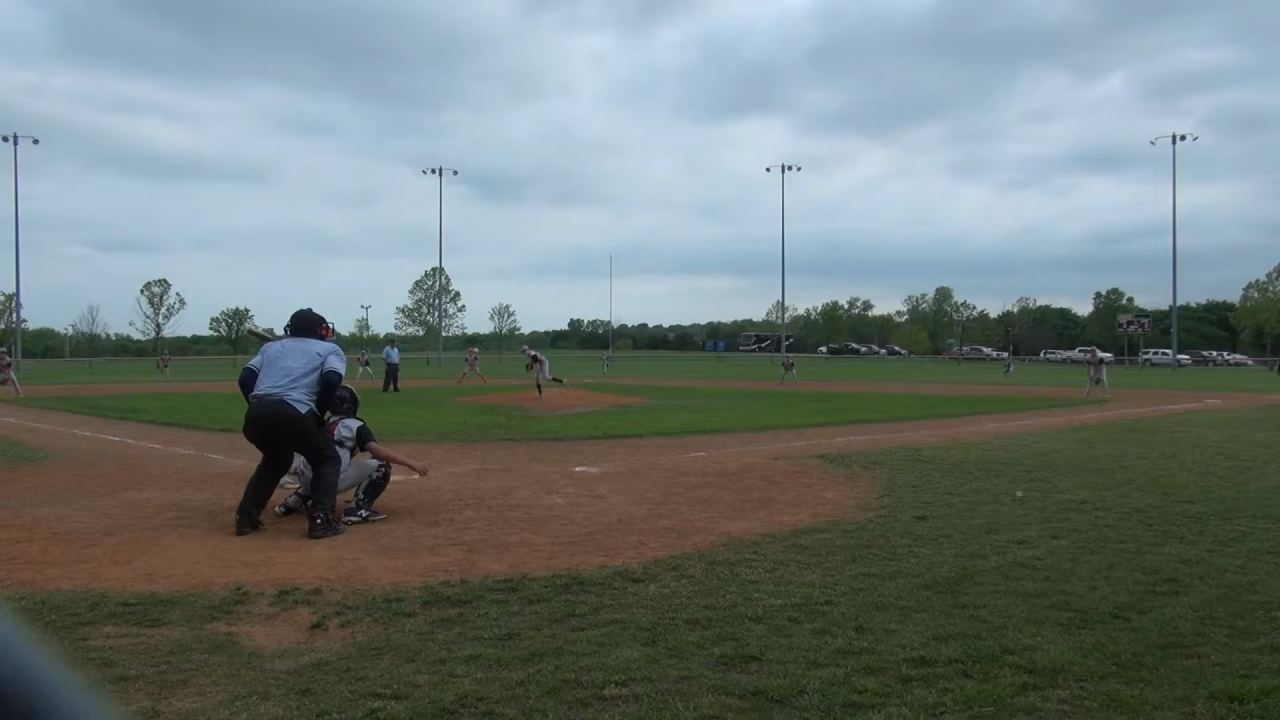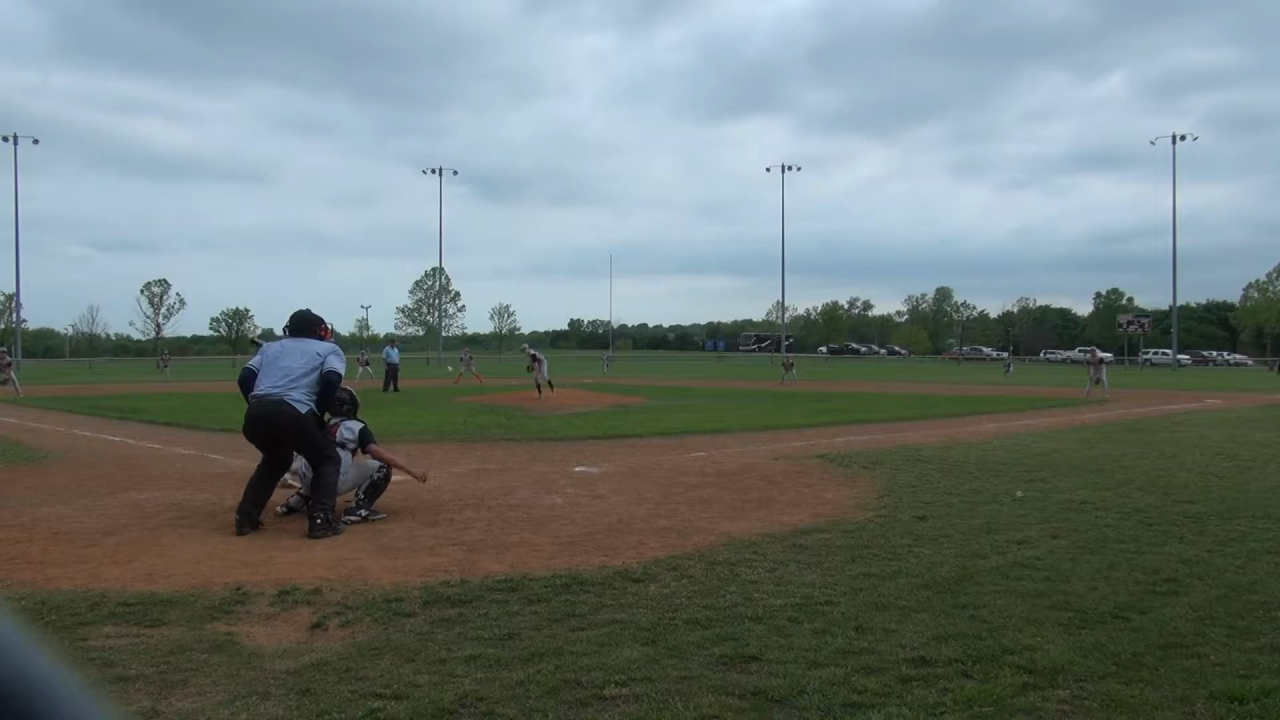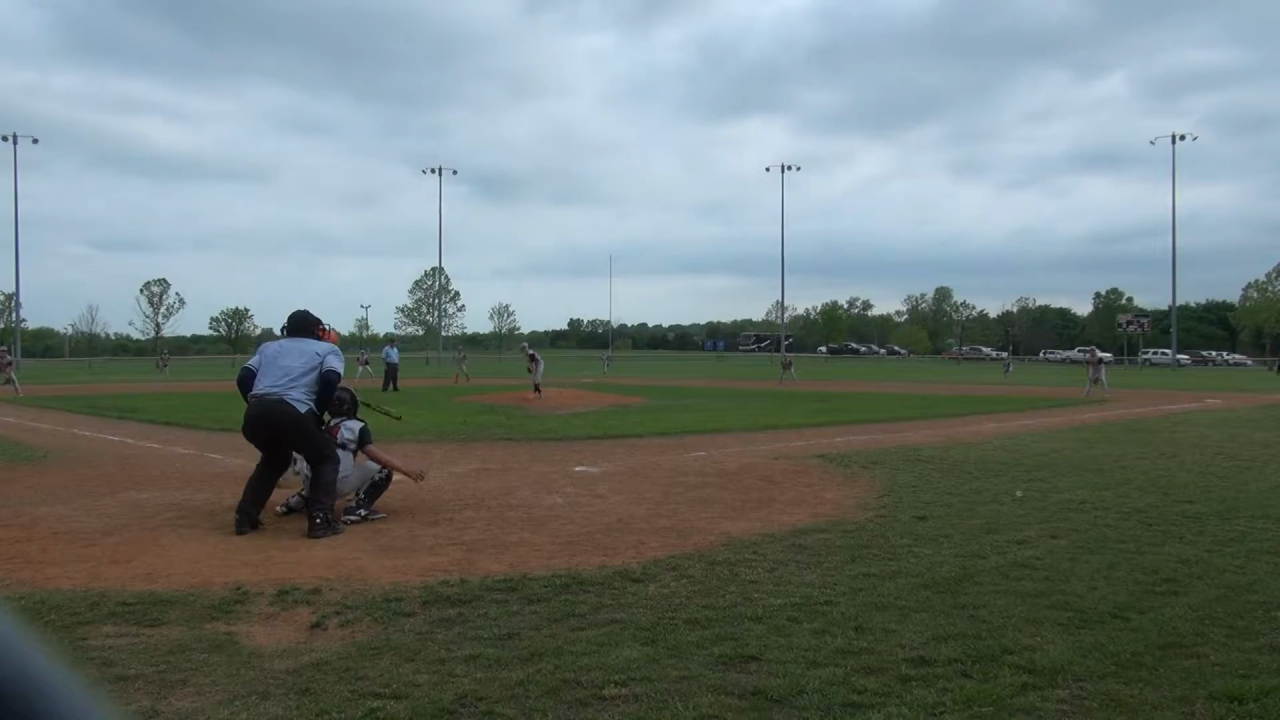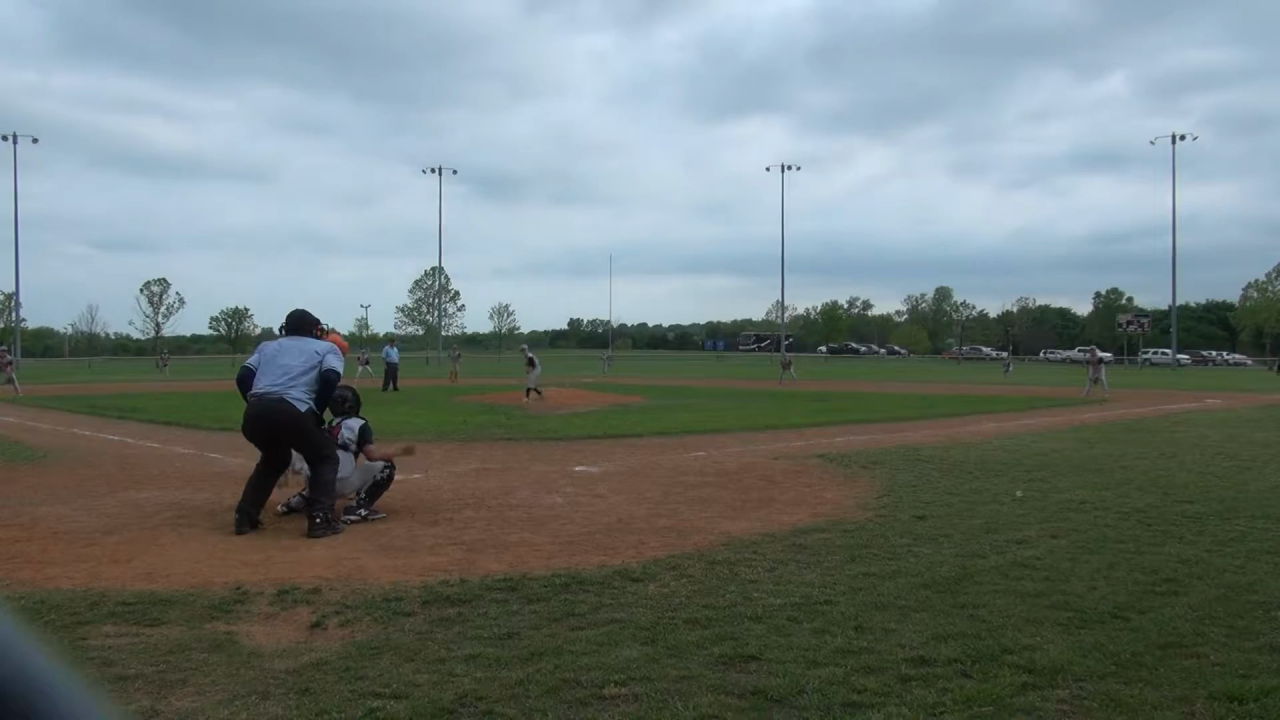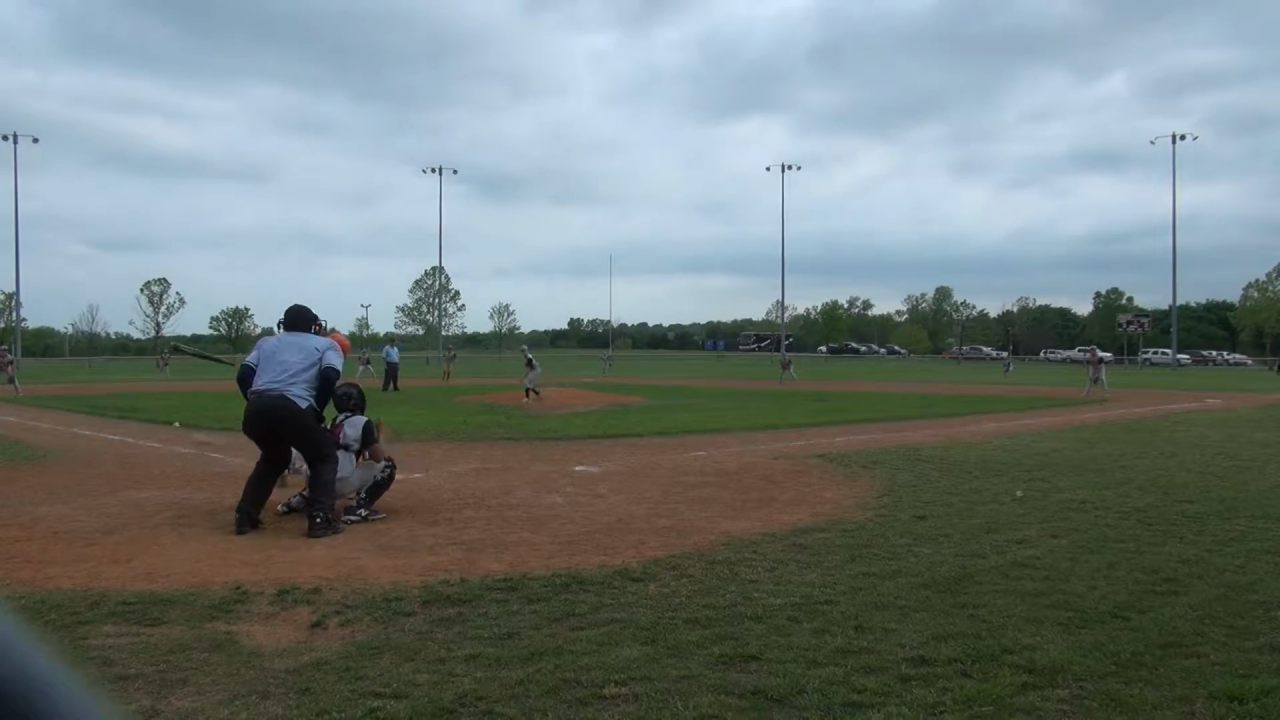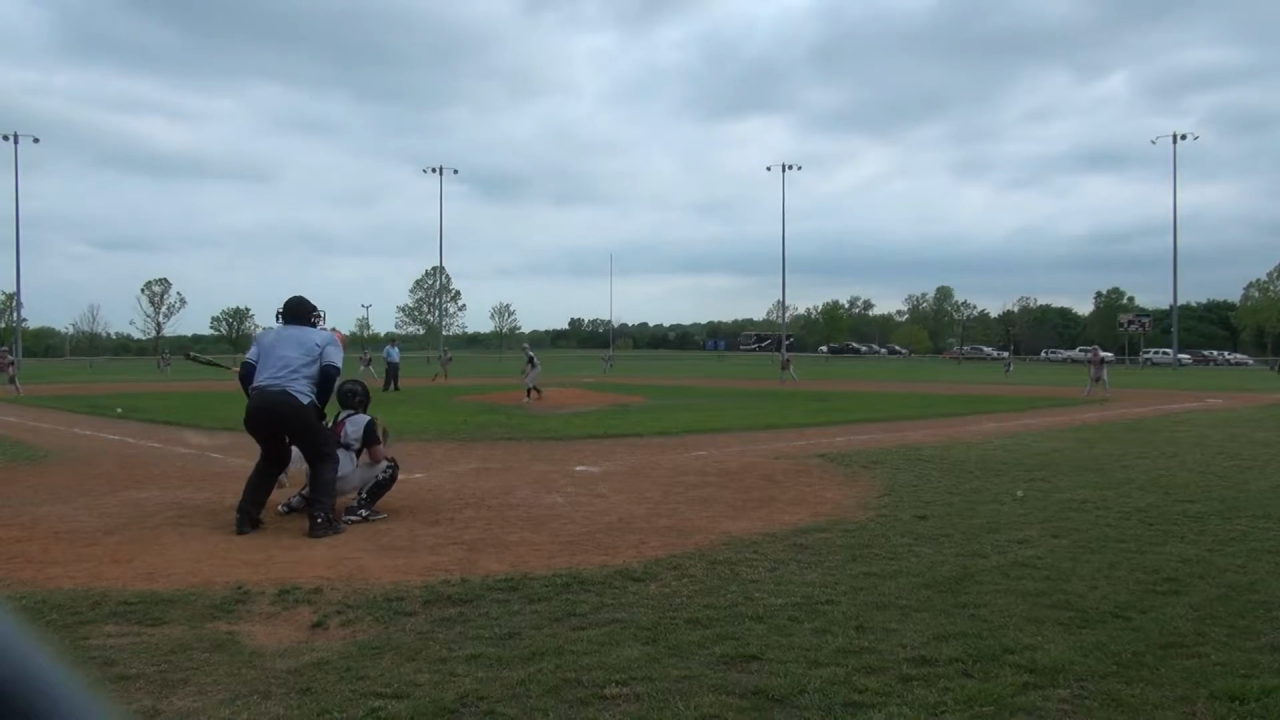
dt=0.1s
person 1, frame 1
left shoulder: (271, 347)
right shoulder: (330, 349)
left elbow: (245, 379)
right elbow: (332, 380)
right wrist: (317, 415)
left hip: (256, 414)
right hip: (293, 413)
left knee: (274, 461)
right knee: (327, 460)
left ankle: (245, 518)
right ankle: (321, 519)
person 1, frame 2
left shoulder: (270, 347)
right shoulder: (330, 349)
left elbow: (244, 379)
right elbow: (331, 380)
right wrist: (317, 415)
left hip: (256, 414)
right hip: (294, 413)
left knee: (274, 460)
right knee: (327, 459)
left ankle: (245, 518)
right ankle: (321, 519)
person 1, frame 3
left shoulder: (268, 347)
right shoulder: (329, 349)
left elbow: (244, 379)
right elbow: (330, 379)
right wrist: (317, 414)
left hip: (256, 414)
right hip: (293, 413)
left knee: (273, 460)
right knee: (326, 459)
left ankle: (245, 517)
right ankle: (320, 520)
person 1, frame 4
left shoulder: (267, 346)
right shoulder: (327, 348)
left elbow: (243, 378)
right elbow: (330, 379)
right wrist: (316, 413)
left hip: (255, 413)
right hip: (293, 412)
left knee: (273, 459)
right knee: (325, 458)
left ankle: (245, 517)
right ankle: (320, 520)
person 1, frame 5
left shoulder: (266, 342)
right shoulder: (327, 344)
left elbow: (244, 376)
right elbow: (329, 376)
right wrist: (317, 412)
left hip: (256, 409)
right hip: (294, 408)
left knee: (273, 458)
right knee: (324, 458)
left ankle: (245, 517)
right ankle: (320, 519)
person 1, frame 6
left shoulder: (265, 336)
right shoulder: (327, 338)
left elbow: (245, 372)
right elbow: (329, 373)
right wrist: (318, 408)
left hip: (258, 405)
right hip: (296, 404)
left knee: (273, 457)
right knee: (325, 457)
left ankle: (245, 516)
right ankle: (321, 519)
person 2, frame 1
right shoulder: (356, 425)
right elbow: (377, 450)
right wrist: (412, 464)
left hip: (306, 479)
right knee: (382, 466)
left ankle: (293, 502)
right ankle: (359, 508)
person 2, frame 2
left shoulder: (324, 426)
right shoulder: (357, 427)
right elbow: (378, 453)
right wrist: (410, 470)
left hip: (307, 481)
right knee: (382, 467)
left ankle: (295, 502)
right ankle: (359, 508)
person 2, frame 3
left shoulder: (323, 428)
right shoulder: (358, 426)
right elbow: (373, 454)
right wrist: (406, 471)
left hip: (311, 481)
right hip: (337, 484)
right knee: (384, 467)
left ankle: (296, 502)
right ankle: (359, 508)
person 2, frame 4
left shoulder: (328, 426)
right shoulder: (359, 425)
right elbow: (372, 454)
right wrist: (398, 451)
right hip: (339, 485)
right knee: (386, 466)
left ankle: (297, 502)
right ankle: (359, 507)
person 2, frame 5
left shoulder: (332, 424)
right shoulder: (363, 422)
right elbow: (378, 456)
right wrist: (377, 439)
right hip: (340, 485)
right knee: (386, 466)
left ankle: (297, 502)
right ankle: (359, 508)
person 2, frame 6
left shoulder: (334, 421)
right shoulder: (366, 421)
right elbow: (377, 457)
right wrist: (381, 443)
right hip: (340, 482)
right knee: (389, 466)
left ankle: (297, 502)
right ankle: (360, 508)
